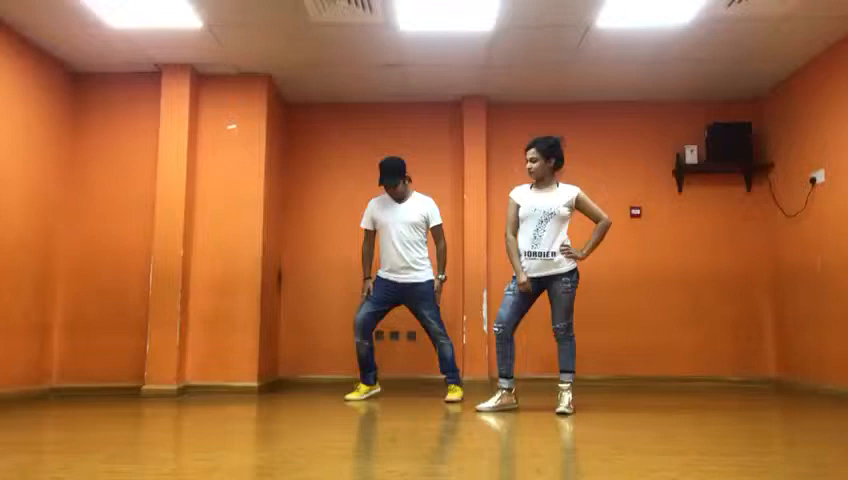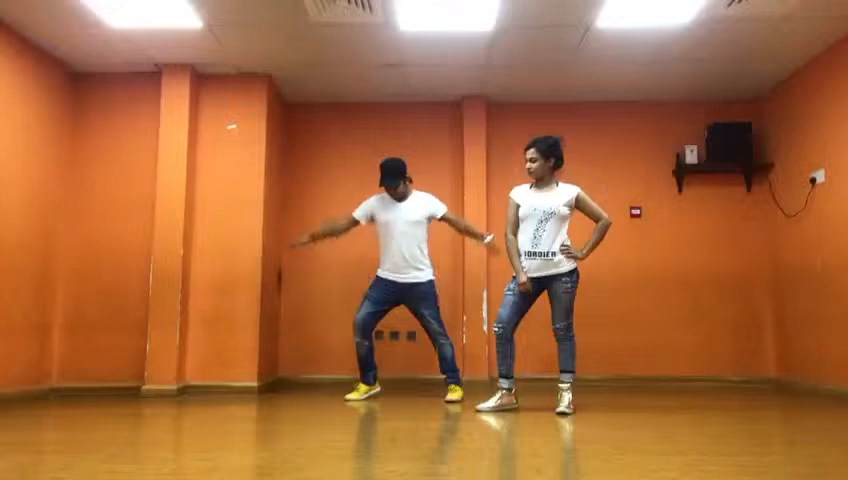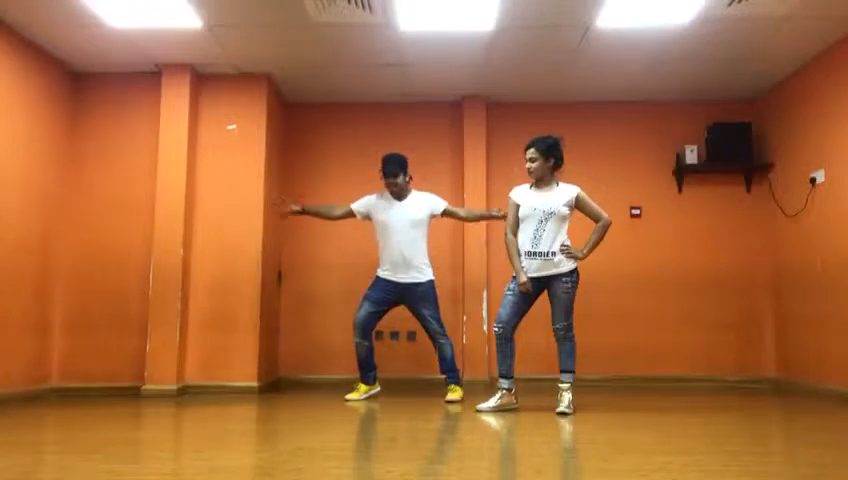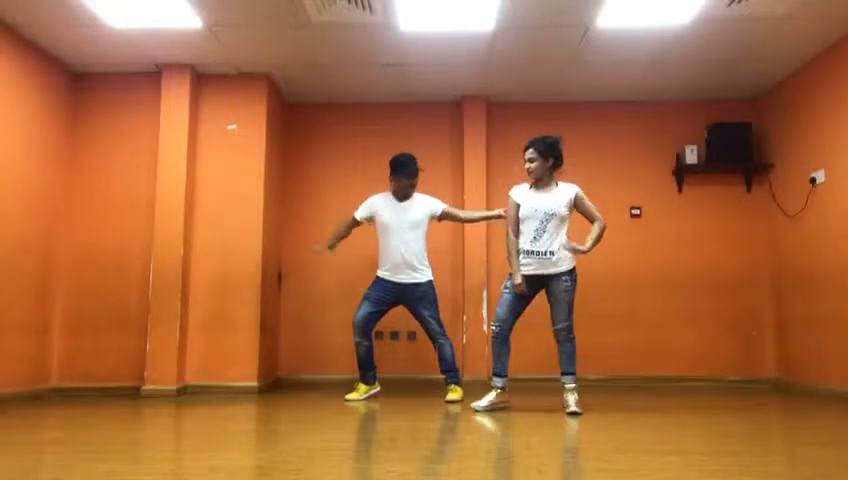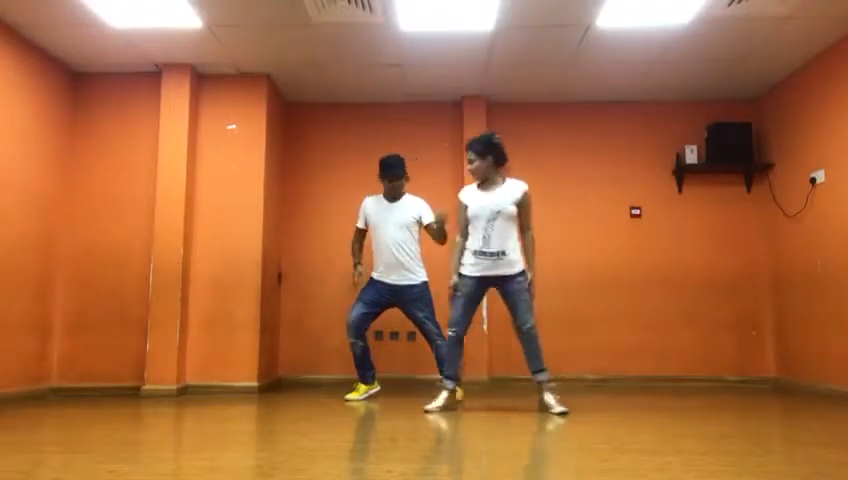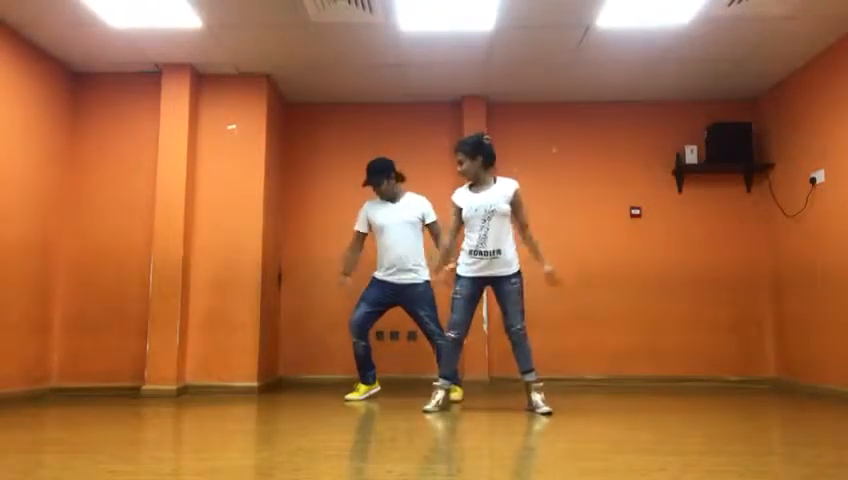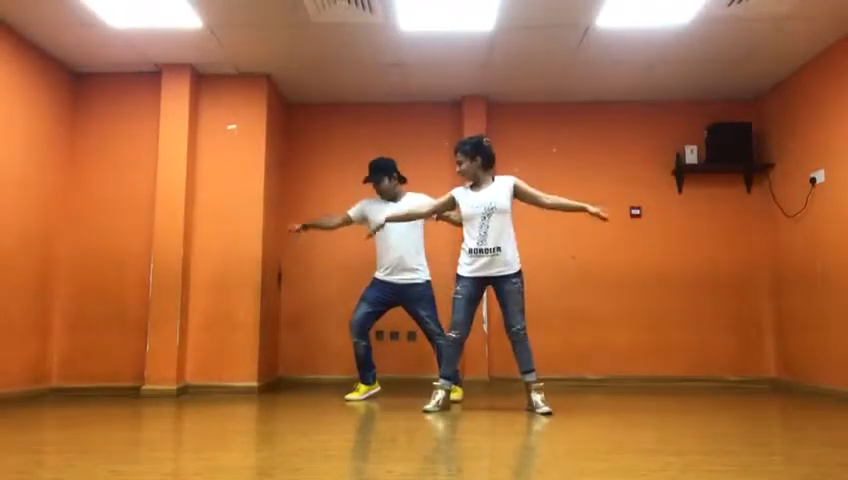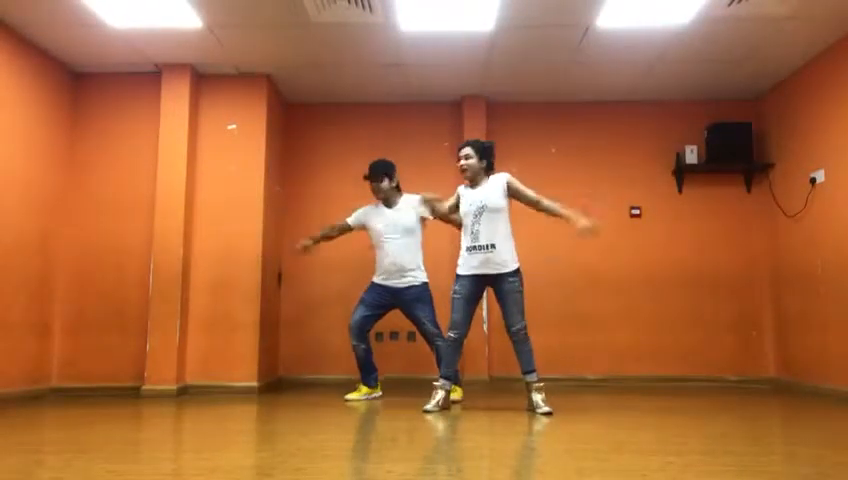
dt=0.5s
person 1, frame 1
left shoulder: (570, 193)
right shoulder: (519, 193)
left elbow: (604, 221)
right elbow: (510, 235)
left wrist: (583, 252)
right wrist: (519, 273)
left hip: (561, 273)
right hip: (527, 273)
left knee: (563, 331)
right knee: (502, 327)
left ankle: (565, 393)
right ankle: (506, 393)
person 1, frame 2
left shoulder: (570, 193)
right shoulder: (519, 193)
left elbow: (604, 220)
right elbow: (510, 235)
left wrist: (584, 252)
right wrist: (519, 273)
left hip: (561, 272)
right hip: (527, 273)
left knee: (563, 331)
right knee: (502, 327)
left ankle: (566, 393)
right ankle: (506, 393)
person 1, frame 3
left shoulder: (570, 193)
right shoulder: (518, 193)
left elbow: (604, 220)
right elbow: (510, 235)
left wrist: (584, 252)
right wrist: (520, 273)
left hip: (561, 272)
right hip: (527, 273)
left knee: (563, 331)
right knee: (502, 327)
left ankle: (566, 393)
right ankle: (506, 393)
person 1, frame 4
left shoulder: (570, 192)
right shoulder: (518, 193)
left elbow: (599, 221)
right elbow: (511, 235)
left wrist: (586, 247)
right wrist: (516, 273)
left hip: (560, 271)
right hip: (525, 272)
left knee: (563, 331)
right knee: (499, 326)
left ankle: (570, 393)
right ankle: (499, 391)
person 1, frame 5
left shoulder: (518, 190)
right shoulder: (467, 194)
left elbow: (526, 232)
right elbow: (461, 236)
left wrist: (531, 270)
right wrist: (454, 272)
left hip: (511, 271)
right hip: (473, 272)
left knee: (527, 329)
right knee: (455, 331)
left ankle: (546, 392)
right ankle: (447, 393)
person 1, frame 6
left shoulder: (509, 188)
right shoulder: (460, 196)
left elbow: (523, 229)
right elbow: (452, 237)
left wrist: (543, 262)
right wrist: (437, 270)
left hip: (506, 271)
right hip: (469, 272)
left knee: (517, 330)
right knee: (455, 332)
left ankle: (534, 392)
right ankle: (441, 392)
person 1, frame 7
left shoulder: (508, 184)
right shoulder: (459, 194)
left elbow: (547, 200)
right elbow: (425, 210)
left wrist: (586, 208)
right wrist: (385, 219)
left hip: (507, 270)
right hip: (470, 272)
left knee: (517, 330)
right knee: (456, 332)
left ankle: (534, 392)
right ankle: (441, 391)
person 1, frame 8
left shoulder: (502, 181)
right shoulder: (462, 192)
left elbow: (538, 202)
right elbow: (443, 211)
left wrist: (574, 218)
right wrist: (430, 202)
left hip: (505, 268)
right hip: (468, 271)
left knee: (518, 330)
right knee: (455, 331)
left ankle: (535, 392)
right ankle: (441, 390)
person 2, frame 1
left shoulder: (426, 204)
right shoulder: (375, 205)
left elbow: (440, 242)
right elbow: (368, 242)
left wrist: (440, 277)
right wrist: (367, 278)
left hip: (420, 282)
right hip: (386, 280)
left knee: (437, 332)
right knee: (361, 324)
left ankle: (454, 384)
right ankle: (369, 383)
person 2, frame 2
left shoulder: (426, 201)
right shoulder: (374, 203)
left elbow: (455, 222)
right elbow: (345, 224)
left wrist: (483, 238)
right wrist: (312, 237)
left hip: (420, 281)
right hip: (386, 280)
left knee: (437, 332)
right knee: (361, 324)
left ankle: (454, 384)
right ankle: (368, 382)
person 2, frame 3
left shoulder: (426, 201)
right shoulder: (373, 202)
left elbow: (462, 214)
right elbow: (336, 212)
left wrist: (491, 214)
right wrist: (303, 209)
left hip: (420, 282)
right hip: (386, 280)
left knee: (437, 332)
right knee: (361, 324)
left ankle: (454, 384)
right ankle: (368, 382)
person 2, frame 4
left shoulder: (426, 203)
right shoulder: (375, 202)
left elbow: (461, 215)
right elbow: (349, 224)
left wrist: (496, 213)
right wrist: (331, 242)
left hip: (419, 282)
right hip: (385, 280)
left knee: (437, 333)
right knee: (360, 324)
left ankle: (454, 384)
right ankle: (367, 382)
person 2, frame 5
left shoulder: (417, 204)
right shoulder: (369, 204)
left elbow: (439, 238)
right elbow: (358, 238)
left wrist: (441, 226)
right wrist: (357, 264)
left hip: (413, 284)
right hip: (380, 282)
left knee: (433, 333)
right knee: (354, 325)
right ankle: (367, 382)
person 2, frame 6
left shoulder: (420, 203)
right shoulder: (369, 208)
left elbow: (438, 236)
right elbow: (357, 243)
right wrist: (346, 272)
left hip: (416, 282)
right hip: (382, 281)
left knee: (435, 333)
right knee: (357, 325)
left ankle: (453, 384)
right ankle: (368, 382)
person 2, frame 7
left shoulder: (420, 201)
right shoulder: (368, 206)
left elbow: (453, 217)
right elbow: (336, 221)
right wrist: (305, 225)
left hip: (416, 282)
right hip: (383, 281)
left knee: (435, 333)
right knee: (358, 324)
left ankle: (453, 384)
right ankle: (368, 382)
person 2, frame 8
left shoulder: (417, 203)
right shoulder: (368, 212)
left elbow: (451, 217)
right elbow: (338, 228)
right wrist: (313, 240)
left hip: (414, 285)
right hip: (381, 285)
left knee: (434, 335)
right knee: (356, 327)
left ankle: (453, 384)
right ankle: (370, 385)
